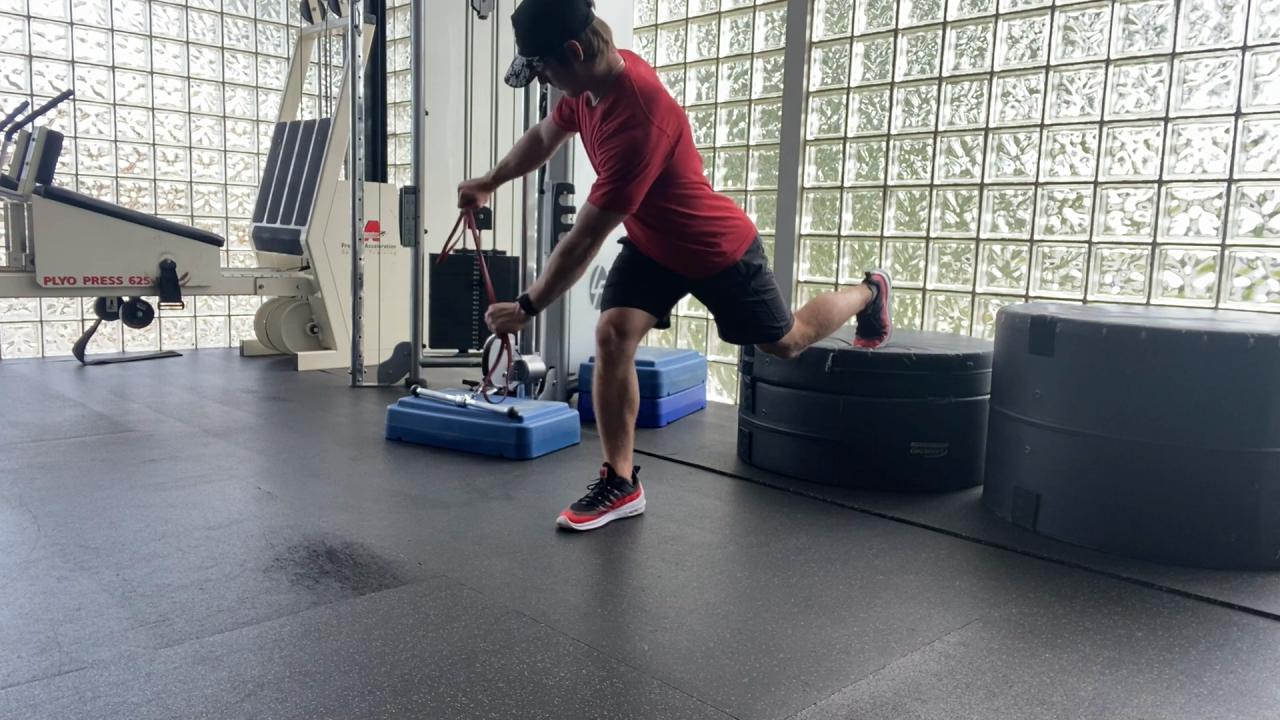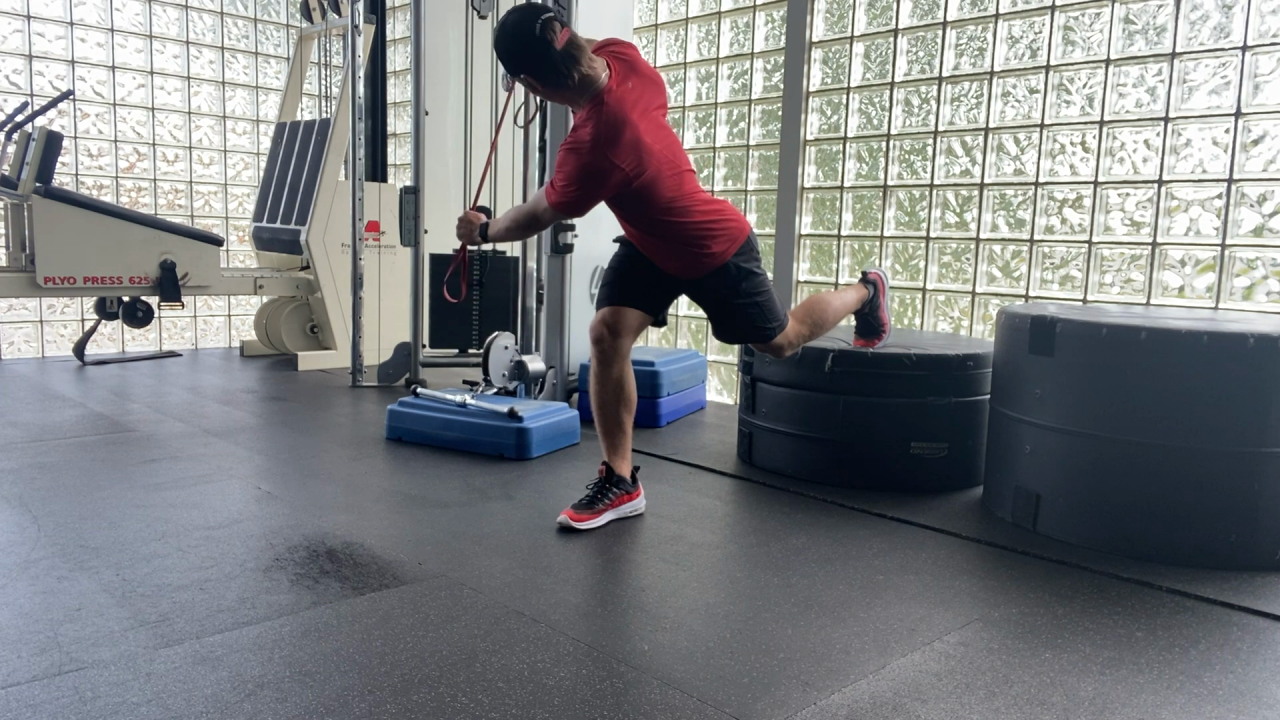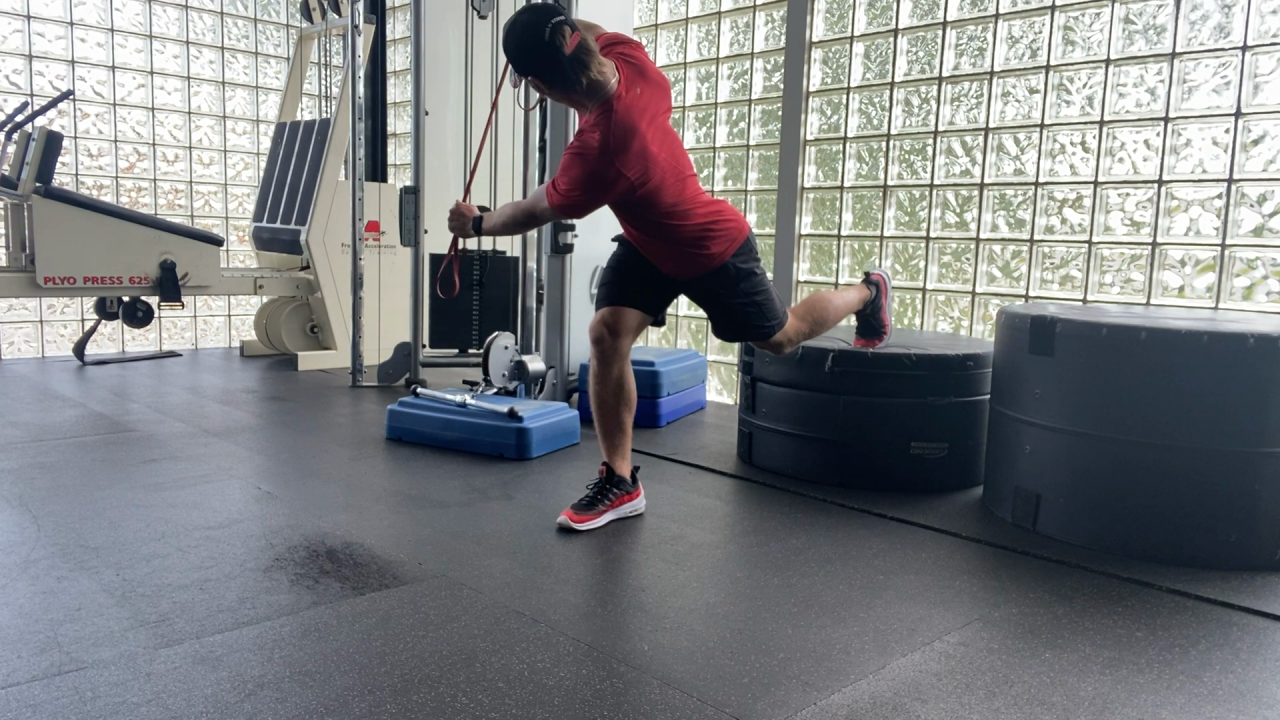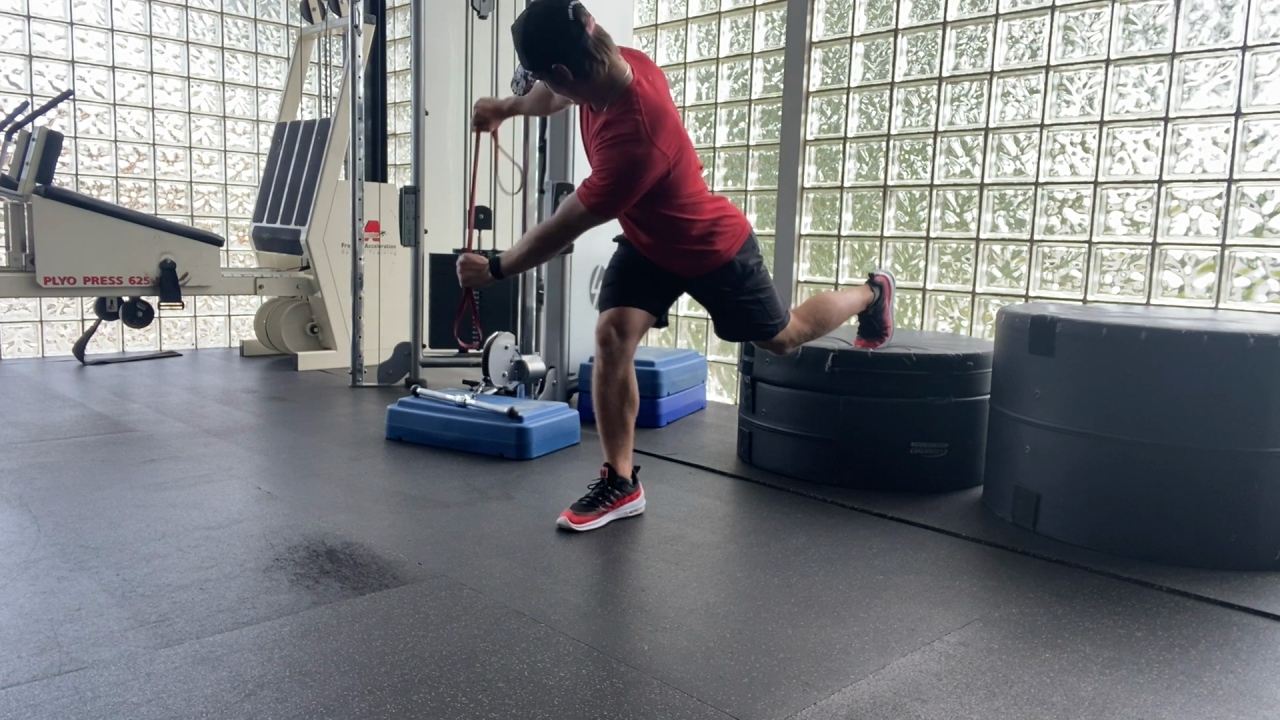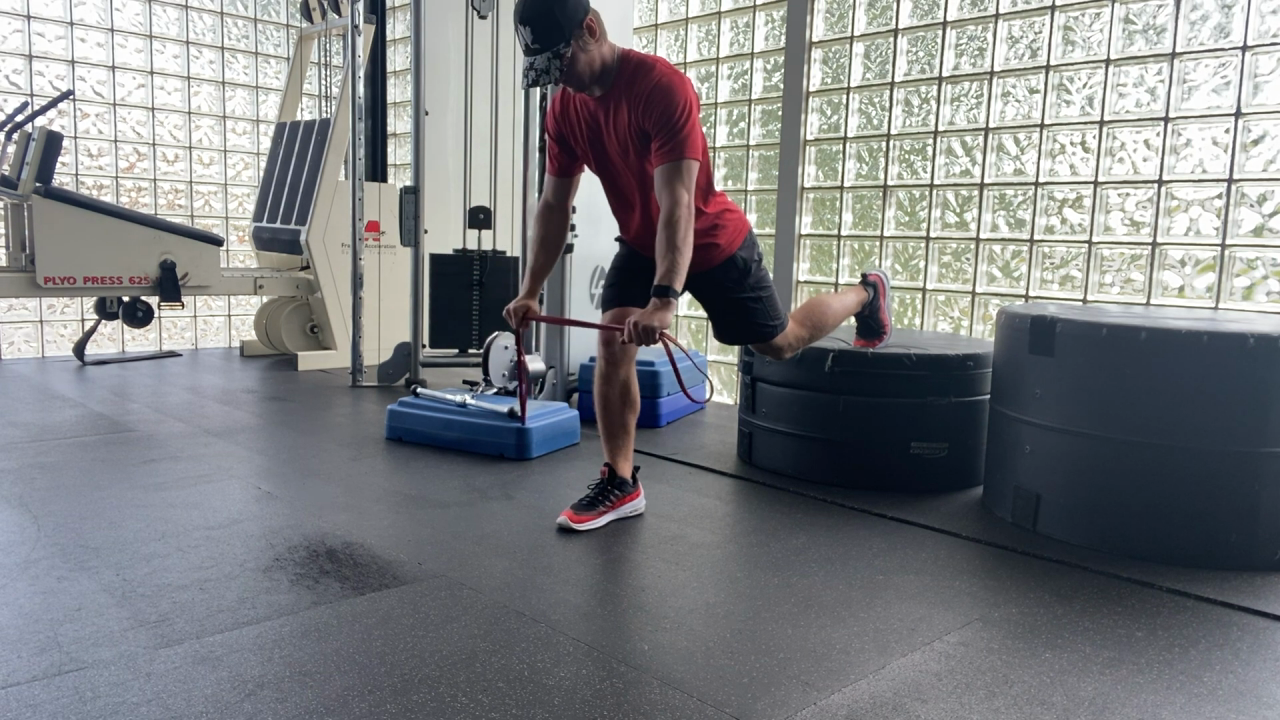
dt=1s
person 1, frame 1
left shoulder: (638, 123)
right shoulder: (591, 85)
left elbow: (587, 238)
right elbow: (544, 136)
left wrist: (527, 308)
right wrist: (489, 180)
left hip: (718, 248)
right hip: (652, 244)
left knee: (784, 342)
right knee: (613, 336)
left ankle: (869, 291)
right ankle: (621, 483)
person 1, frame 2
left shoulder: (594, 147)
right shoulder: (619, 56)
left elbow: (539, 215)
left wrist: (484, 231)
left hip: (713, 248)
right hip: (650, 241)
left knee: (779, 340)
right knee: (607, 335)
left ankle: (866, 290)
right ankle: (620, 482)
person 1, frame 3
left shoulder: (599, 151)
right shoulder: (627, 55)
left elbow: (536, 211)
left wrist: (477, 224)
left hip: (711, 249)
right hip: (649, 241)
left knee: (780, 337)
right knee: (606, 335)
left ankle: (868, 292)
right ankle: (620, 482)
person 1, frame 4
left shoulder: (637, 138)
right shoulder: (614, 64)
left elbow: (562, 228)
right elbow: (551, 97)
left wrist: (492, 268)
right wrist: (505, 107)
left hip: (712, 247)
right hip: (646, 243)
left knee: (781, 338)
right knee: (611, 337)
left ankle: (871, 293)
right ankle: (621, 483)
person 1, frame 5
left shoulder: (661, 86)
right shoulder: (564, 109)
left elbow: (677, 205)
right elbow: (554, 204)
left wrist: (664, 299)
right wrist: (530, 290)
left hip: (713, 243)
right hip: (641, 244)
left knee: (780, 343)
right knee: (613, 343)
left ankle: (867, 293)
right ankle: (621, 483)
